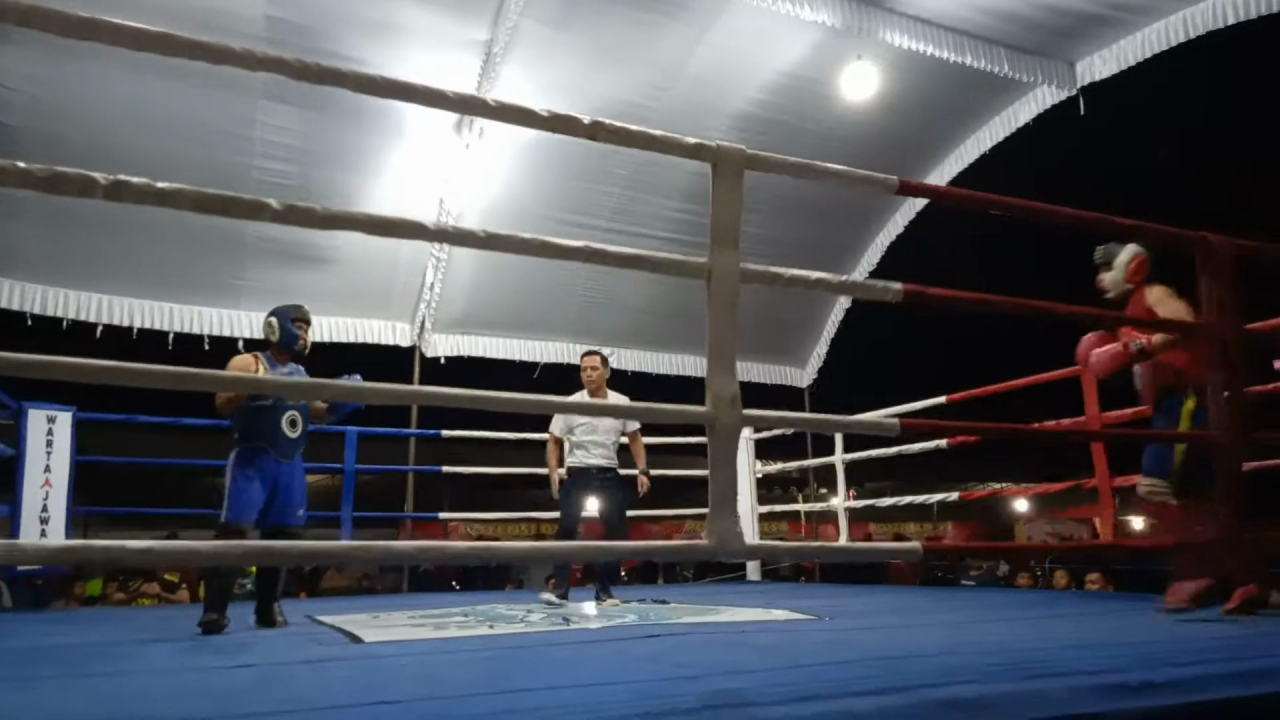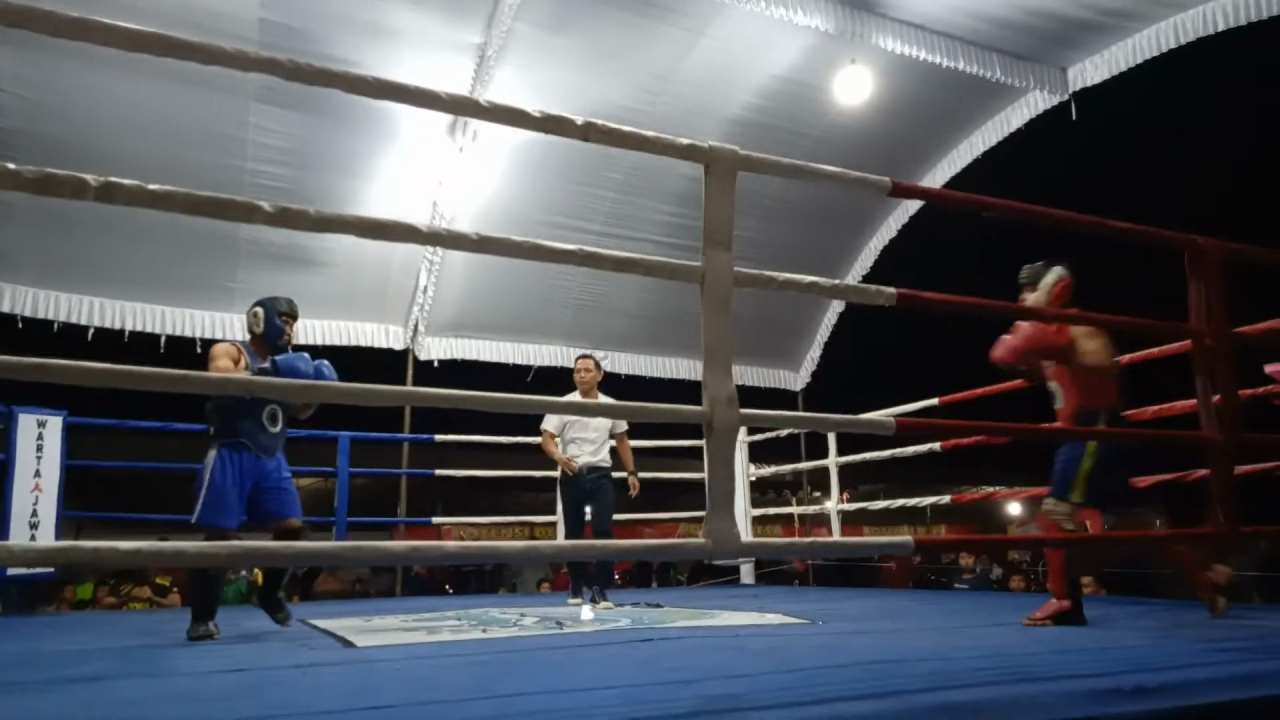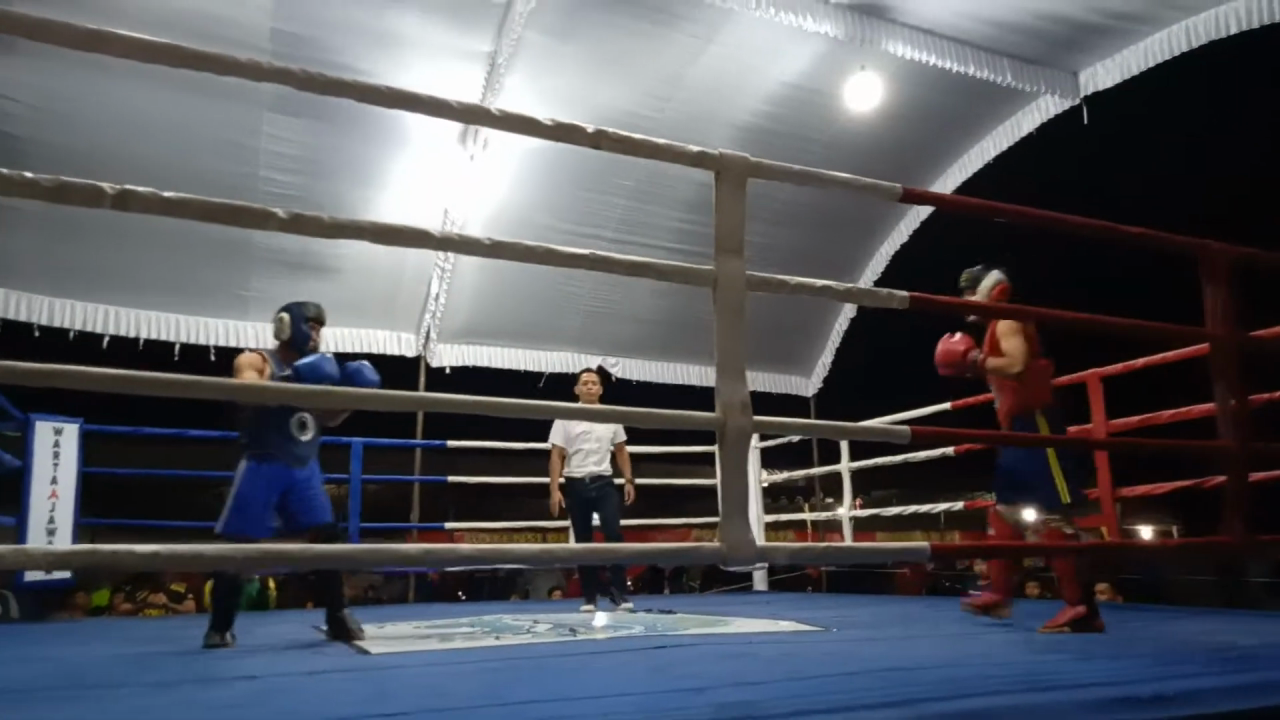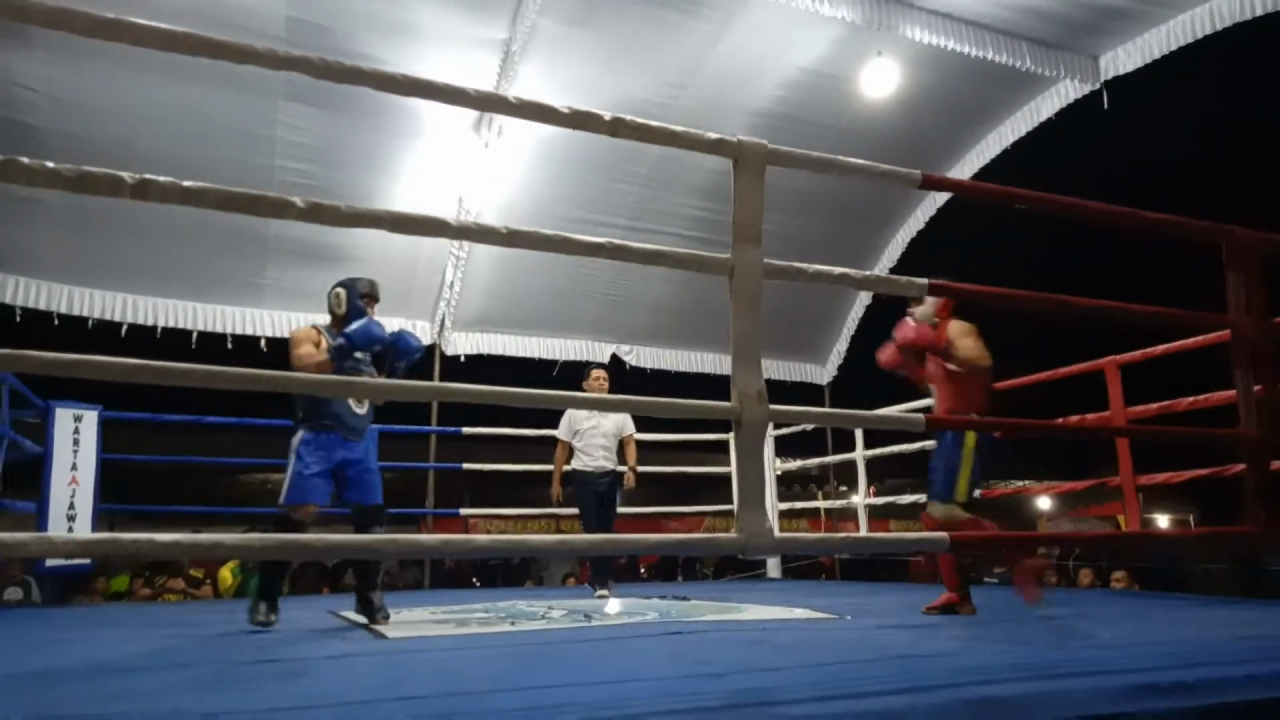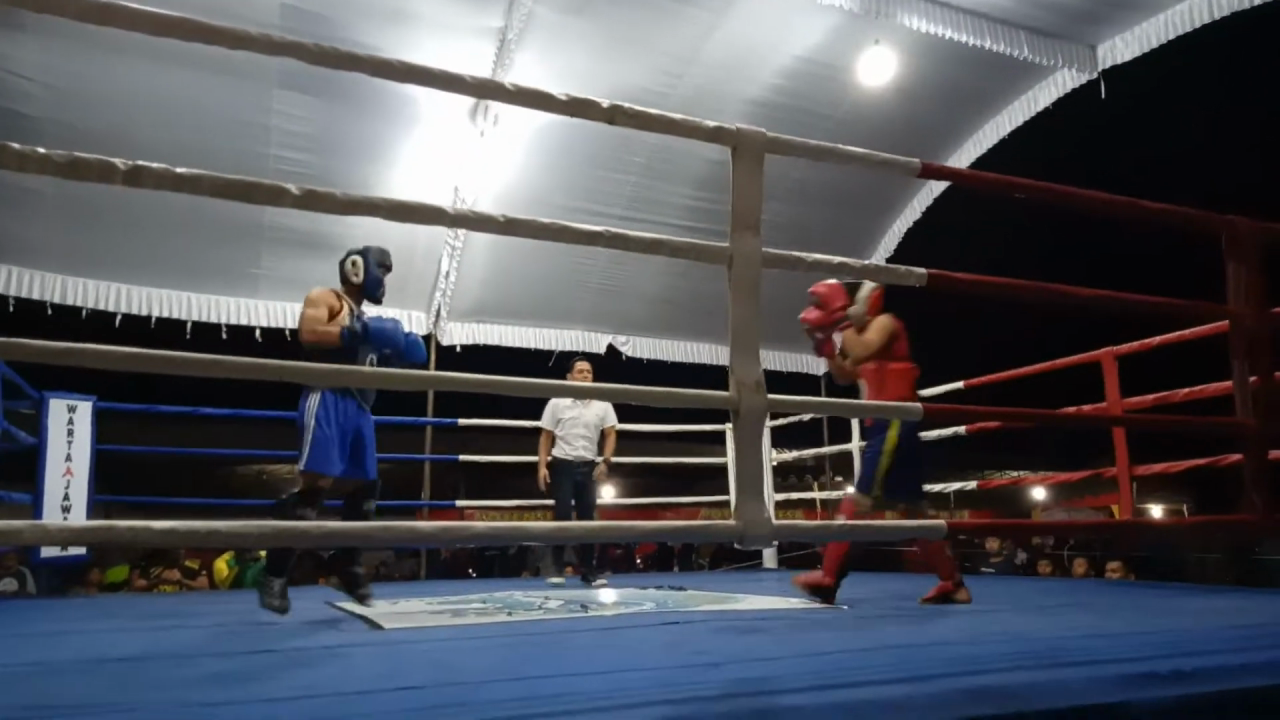
dt=0.3s
person 1, frame 1
left shoulder: (1153, 293)
right shoulder: (1135, 309)
left elbow: (1187, 323)
left wrist: (1139, 348)
right wrist: (1117, 351)
left hip: (1183, 401)
right hip: (1172, 407)
left knee: (1155, 486)
right knee: (1187, 495)
left ankle: (1194, 575)
right ankle: (1247, 585)
person 1, frame 2
left shoulder: (1077, 324)
right shoulder: (1052, 328)
left elbow: (1107, 363)
left wrist: (1059, 352)
right wrist: (1028, 364)
left hip: (1096, 427)
right hip: (1082, 430)
left knee: (1058, 509)
left ankle: (1065, 601)
person 1, frame 3
left shoulder: (1007, 323)
right shoulder: (997, 328)
left elbow: (1017, 366)
left wrist: (973, 359)
right wrist: (974, 368)
left hip: (1035, 427)
right hip: (1020, 430)
left knee: (1052, 518)
right knee: (1002, 513)
left ankle: (1081, 608)
right ankle: (998, 593)
person 1, frame 4
left shoulder: (955, 329)
right shoulder: (935, 340)
left elbow: (982, 362)
left wrist: (941, 348)
right wrist: (909, 370)
left hip: (967, 430)
right hip: (949, 434)
left knee: (948, 511)
right knee: (934, 514)
left ankle: (1019, 559)
right ankle: (957, 594)
person 1, frame 5
left shoulder: (885, 323)
right shoulder: (864, 333)
left elbow: (858, 354)
right elbow: (844, 375)
left wrist: (840, 321)
right wrist: (824, 342)
left hip: (893, 423)
right hip: (885, 424)
left knee: (858, 500)
right knee: (910, 506)
left ankle: (828, 579)
right ankle: (952, 583)
person 2, frame 1
left shoulder: (300, 374)
right shoulder: (247, 363)
left elbow: (316, 413)
right elbow: (223, 402)
left wrist: (337, 406)
right wrist: (259, 393)
left hip: (289, 464)
right hip: (252, 460)
left knee: (280, 535)
right knee: (235, 529)
left ankle: (268, 607)
right ankle: (214, 610)
person 2, frame 2
left shoulder: (281, 362)
right shoulder: (228, 352)
left elbow: (299, 412)
right wrist: (268, 372)
left hip: (271, 459)
right hip: (232, 456)
left knee: (292, 527)
right knee: (219, 536)
left ankle: (271, 594)
right ankle: (203, 618)
person 2, frame 3
left shoulder: (310, 369)
right shoulder: (254, 361)
left elbow: (329, 418)
right wrist: (291, 379)
left hip: (304, 469)
right hip: (263, 466)
left knee: (326, 535)
right knee: (243, 545)
left ankle: (337, 617)
right ankle: (220, 627)
person 2, frame 4
left shoulder: (361, 349)
right shoulder: (309, 336)
right elbow: (301, 370)
left wrist: (396, 364)
right wrist: (345, 347)
left hip: (358, 442)
right hip: (318, 440)
left knee: (371, 517)
right knee: (298, 516)
left ankle: (369, 597)
right ankle: (266, 600)
person 2, frame 5
left shoulder: (363, 317)
right shoulder: (325, 298)
right elbow: (308, 334)
left wrist: (396, 356)
right wrist: (358, 334)
left hip: (358, 410)
right hip: (329, 403)
left knee: (364, 488)
right knee: (316, 484)
left ankle: (349, 566)
right ankle: (275, 575)
person 3, frame 1
left shoulder: (622, 404)
left elbow: (634, 439)
right elbow: (554, 441)
left wrist: (642, 472)
right wrist: (553, 472)
left hip: (609, 475)
right hip: (577, 474)
left knee: (617, 532)
right knee: (567, 525)
left ankle: (604, 588)
right ankle: (560, 587)
person 3, frame 2
left shoulder: (612, 406)
left elbow: (622, 441)
right elbow: (547, 439)
left wrist: (632, 473)
right wrist: (559, 456)
left hip: (601, 474)
right hip: (572, 476)
left knee: (603, 530)
right knee: (574, 533)
left ankle: (600, 592)
right ankle: (577, 588)
person 3, frame 3
right shoulder: (565, 418)
left elbow: (621, 451)
right elbow: (556, 455)
left wrist: (629, 481)
right wrist: (554, 489)
left hip: (604, 483)
right hip: (576, 485)
left knee: (614, 533)
right knee: (583, 541)
left ankle: (618, 591)
right ankle: (589, 597)
person 3, frame 4
left shoulder: (620, 413)
right shoulder: (573, 414)
left elbow: (629, 443)
right elbow: (562, 449)
left wrist: (631, 470)
right wrist: (556, 482)
left hip: (609, 477)
right hip: (583, 477)
left knee: (607, 530)
right knee: (592, 531)
left ankle: (597, 578)
right ankle: (600, 582)
person 3, frame 5
left shoulder: (603, 404)
right shoulder: (556, 403)
left elbow: (610, 435)
right elbow: (546, 437)
left wrist: (605, 462)
right wrist: (542, 466)
left hip: (589, 467)
right hip: (562, 466)
left knee: (587, 519)
right knee: (563, 514)
left ankle: (588, 571)
right ankle: (557, 568)
